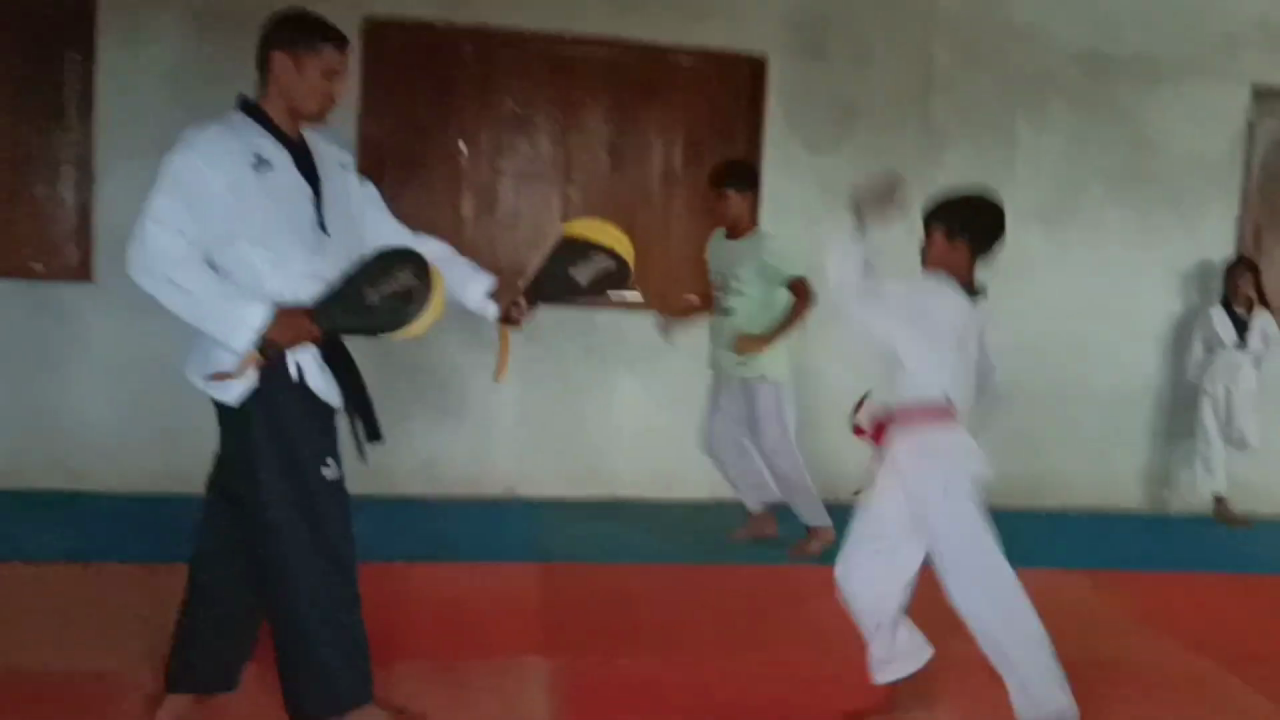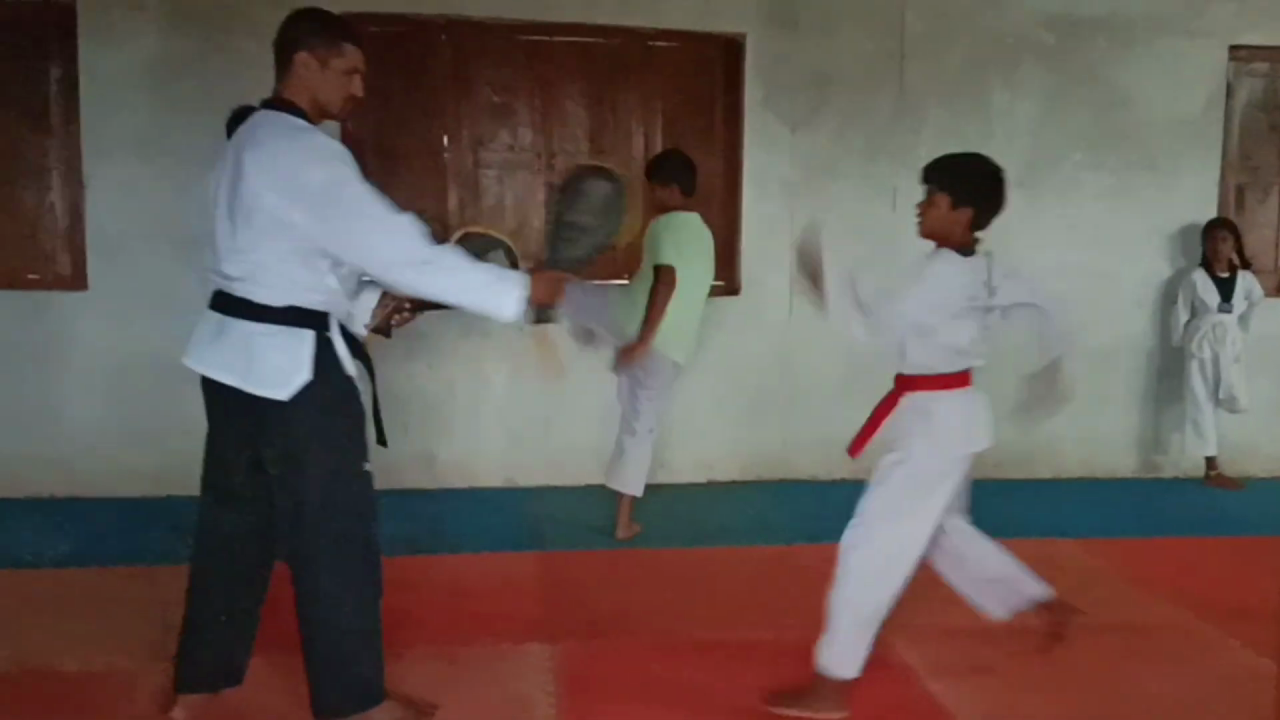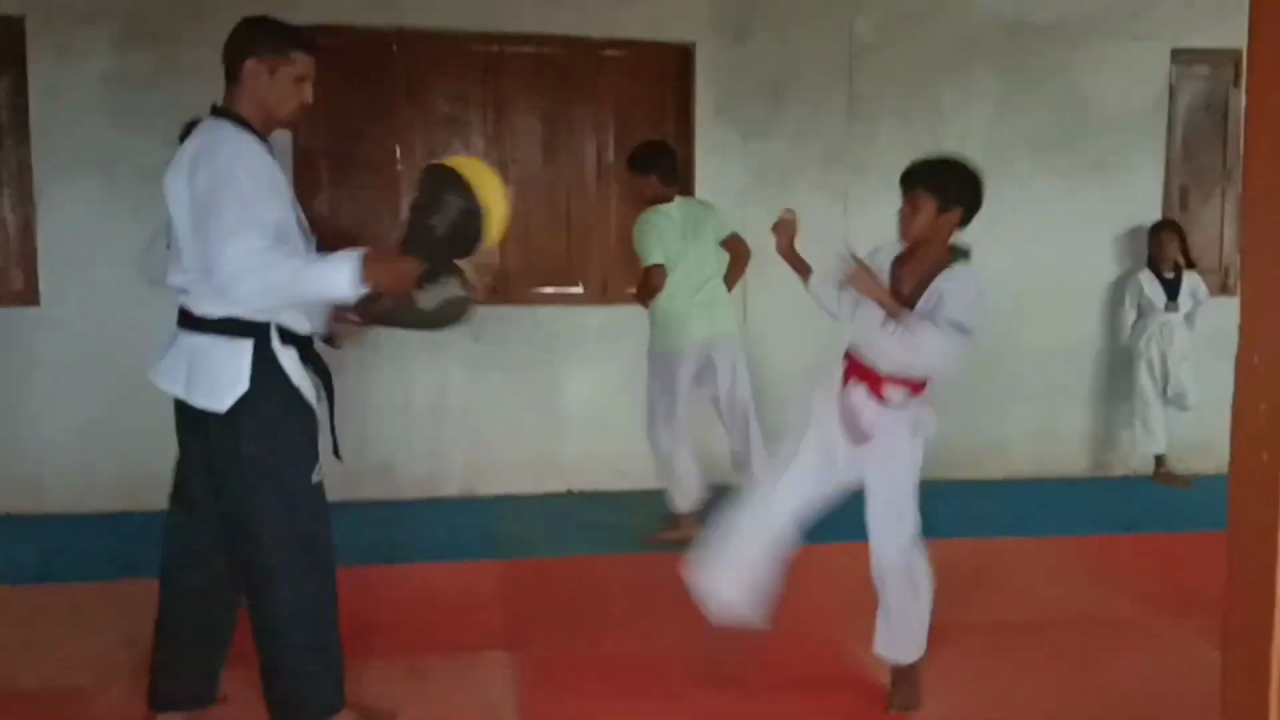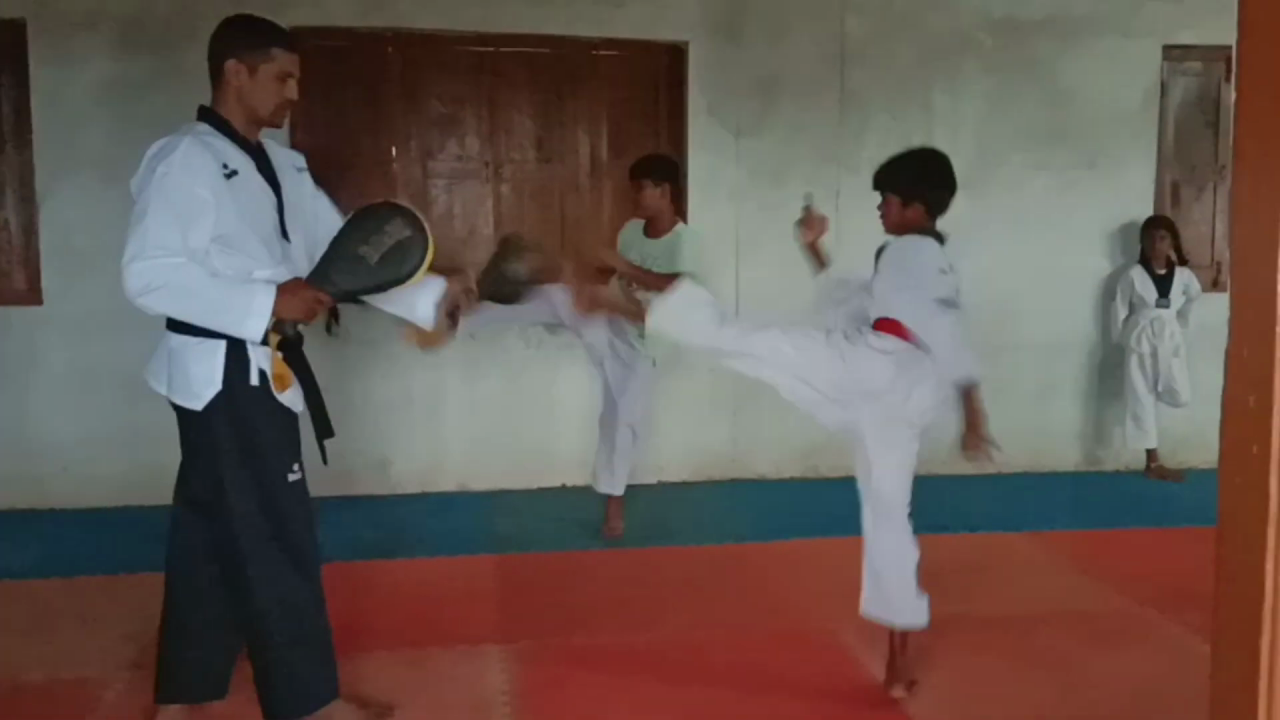
dt=0.7s
person 1, frame 1
left shoulder: (328, 162)
right shoulder: (212, 150)
left elbow: (396, 242)
right elbow: (155, 258)
left wrist: (484, 289)
right wrist: (255, 322)
left hip: (297, 367)
right hip: (260, 370)
left knee: (242, 525)
right knee: (310, 537)
person 1, frame 2
left shoulder: (248, 144)
right shoulder: (304, 153)
right elbow: (398, 249)
left wrist: (363, 307)
right wrist: (518, 287)
left hip: (234, 351)
right hip: (294, 364)
left knee: (234, 516)
right knee: (333, 531)
person 1, frame 3
left shoulder: (218, 152)
right shoulder: (231, 155)
right elbow: (240, 268)
left wrist: (321, 313)
right wrist: (359, 273)
left hip: (215, 365)
right hip: (246, 372)
left knee: (205, 533)
right knee: (290, 542)
person 1, frame 4
left shoulder: (273, 164)
right shoulder: (183, 160)
right elbow: (148, 275)
left wrist: (430, 296)
right wrist: (265, 303)
left hip: (242, 374)
right hip: (227, 375)
left knee: (213, 528)
right knee: (276, 535)
person 2, frame 1
left shoulder: (937, 301)
right shoulder: (954, 305)
left elbow: (852, 290)
right elbow: (981, 384)
left wrist: (860, 220)
left hip: (929, 460)
right hip: (910, 459)
left knee: (984, 591)
right knee: (862, 575)
person 2, frame 2
left shoulder: (938, 271)
right shoulder: (987, 269)
left elbow: (869, 322)
right elbow: (1036, 308)
left wrist: (819, 276)
right wrist: (1050, 369)
left hip: (934, 420)
right hip: (952, 411)
left knee: (874, 544)
right knee: (935, 529)
right ankle: (1042, 606)
person 2, frame 3
left shoulder: (964, 285)
right shoulder: (887, 260)
left elbow: (930, 356)
right elbow: (844, 305)
left wrist: (887, 302)
right wrist: (792, 258)
left hip: (897, 420)
right hip: (847, 402)
left knee: (895, 545)
right knee: (776, 507)
left ankle: (905, 665)
right ankle: (728, 603)
person 2, frame 4
left shoulder: (910, 250)
right shoulder: (940, 264)
left elbow: (947, 325)
right elbow: (860, 301)
left wrist: (972, 412)
right wrist: (816, 250)
left hip: (873, 365)
right hip: (909, 384)
left knee: (737, 339)
right knee: (888, 523)
right ankle: (898, 660)
person 3, frame 1
left shoulder: (765, 246)
right shoulder: (717, 241)
left elbow: (804, 295)
left wrist: (769, 339)
right wrist: (688, 311)
left hip: (761, 367)
right hip: (727, 364)
left knee: (776, 449)
right knee: (721, 440)
left ankle: (819, 526)
right ankle: (763, 516)
person 3, frame 2
left shoulder: (665, 226)
right shoulder: (703, 234)
left elbow: (665, 282)
left wrist: (641, 343)
left hip: (641, 333)
right hip: (672, 348)
left knee: (574, 293)
right knee: (640, 427)
right ankle: (624, 519)
person 3, frame 3
left shoulder: (650, 222)
right shoulder: (704, 210)
left elbow: (655, 281)
right elbow: (741, 252)
left wrist: (641, 296)
left hip: (675, 338)
right hip: (722, 329)
left knee: (668, 430)
right knee: (740, 415)
left ankle: (687, 516)
person 3, frame 4
left shoulder: (684, 242)
right shoulder: (632, 229)
left wrist: (623, 267)
left hip: (640, 342)
right hip: (611, 318)
left knee: (624, 422)
right knee: (572, 302)
left ankle: (613, 502)
person 4, frame 1
right shoulder: (1213, 315)
right elbow: (1197, 351)
right wrist: (1199, 380)
left hip: (1243, 384)
right hip: (1215, 384)
left knee: (1246, 441)
right knee: (1212, 441)
right ankle: (1221, 504)
person 4, frame 2
left shoulder: (1245, 279)
right shoulder: (1195, 279)
left elbow: (1256, 304)
right elbow: (1180, 315)
left wrist: (1239, 332)
right wrist: (1183, 344)
left hip: (1231, 346)
right hip: (1201, 346)
left knee: (1237, 403)
right knee: (1201, 404)
right ankle: (1212, 469)
person 4, frame 3
left shoulder: (1190, 278)
right shoulder: (1141, 279)
left elbow: (1200, 303)
right elbow: (1128, 314)
left wrist: (1186, 328)
right wrist: (1131, 344)
left hip: (1177, 345)
right hip: (1150, 345)
left knee: (1184, 400)
right knee: (1150, 403)
right ankle: (1161, 465)
person 4, frame 4
left shoulder: (1183, 275)
right shoulder: (1133, 275)
left elbow: (1193, 297)
right elbow: (1119, 310)
left wrist: (1178, 326)
right wrist: (1122, 340)
left hip: (1170, 342)
right hip: (1141, 342)
left knee: (1178, 397)
right knee: (1141, 398)
right ankle: (1153, 461)
